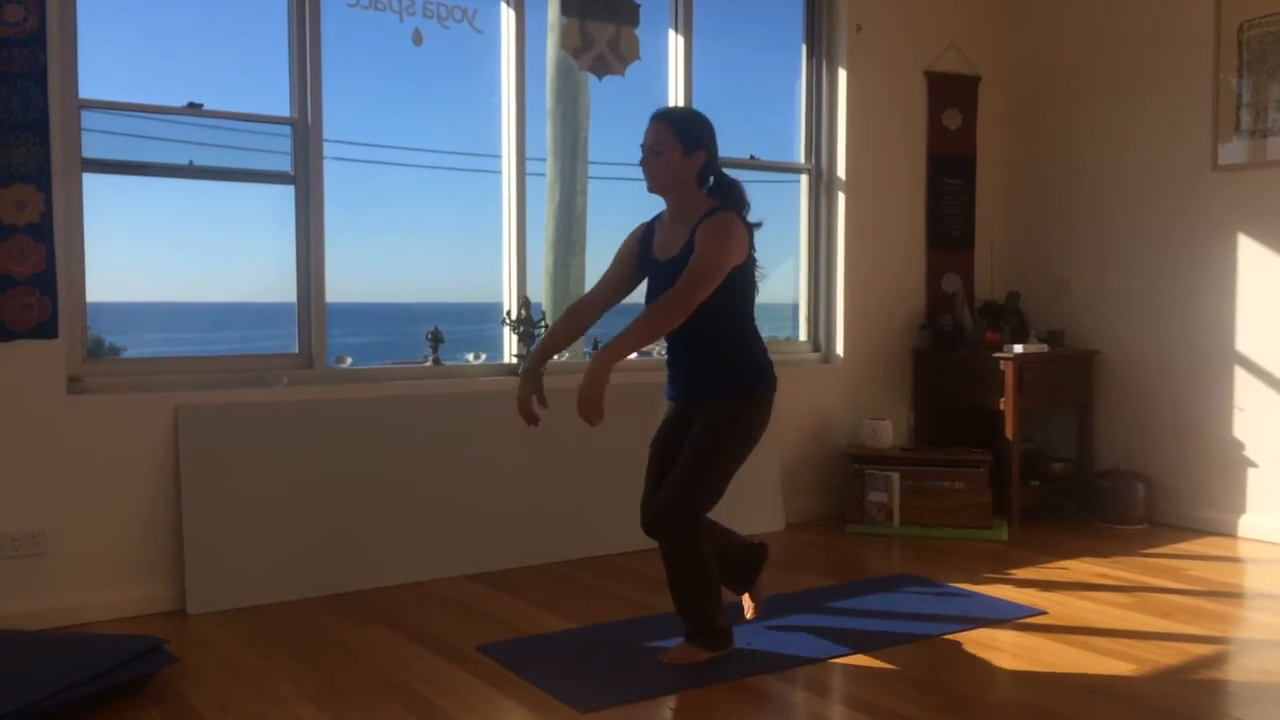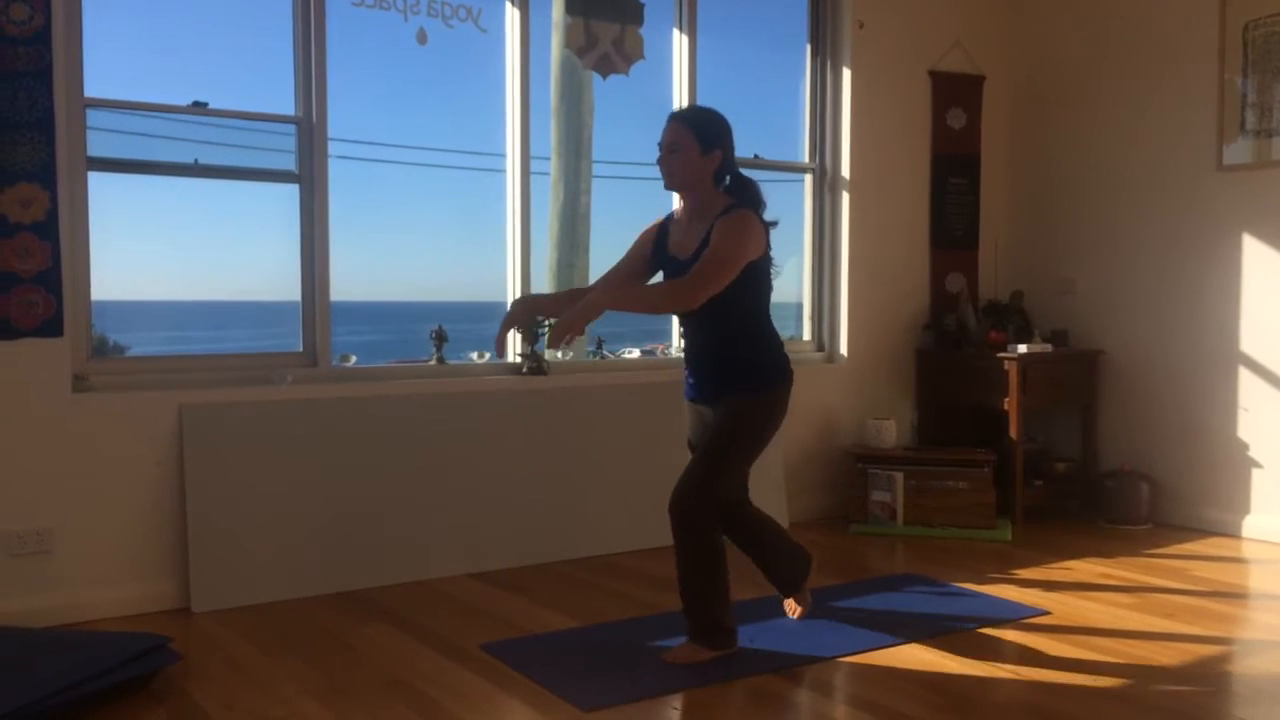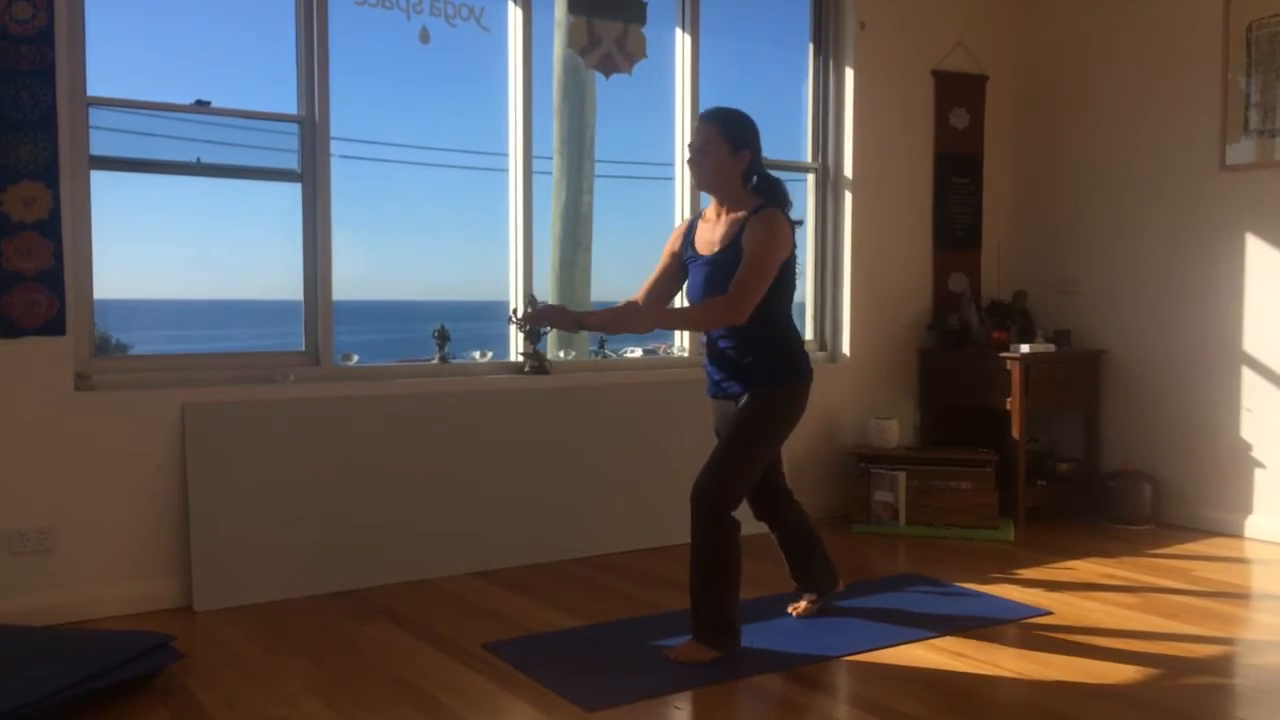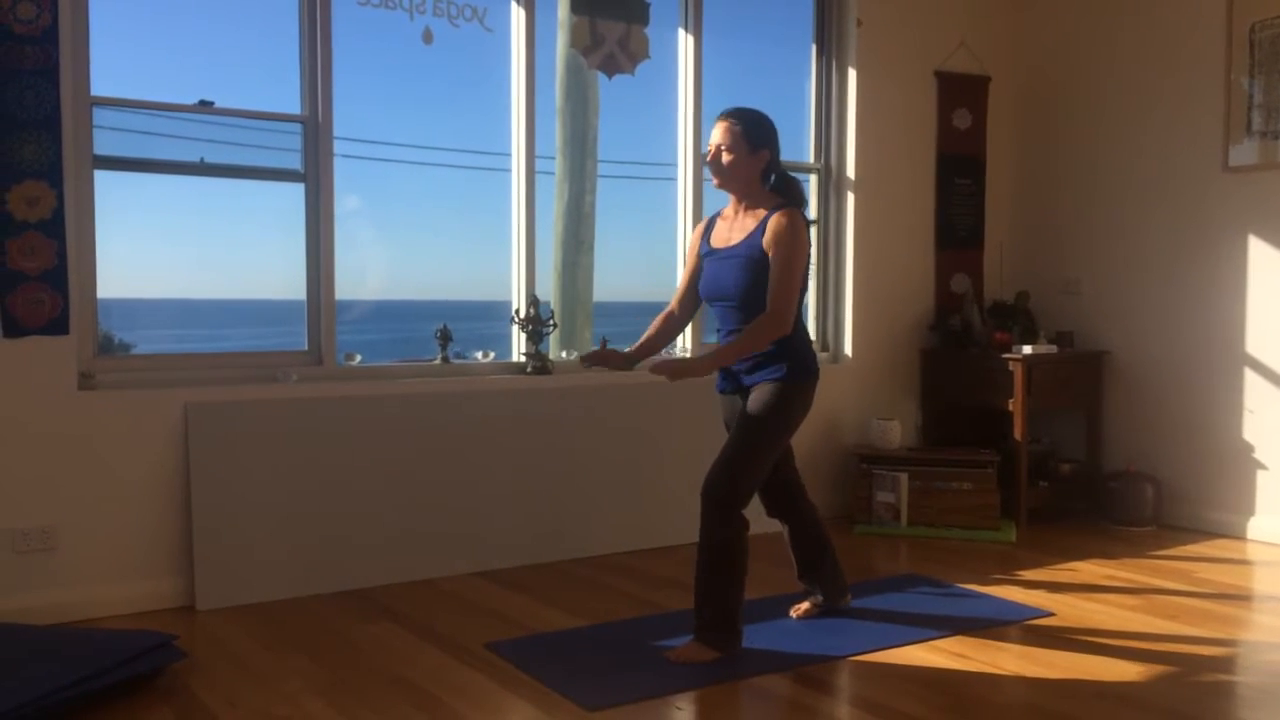
dt=0.5s
person 1, frame 1
left shoulder: (723, 228)
right shoulder: (645, 237)
left elbow: (677, 307)
right elbow: (590, 305)
left wrist: (603, 362)
right wrist: (536, 362)
left hip: (739, 395)
right hip: (687, 397)
left knee: (673, 515)
right knee: (658, 517)
left ankle: (708, 634)
right ankle: (745, 563)
person 1, frame 2
left shoulder: (740, 225)
right shoulder: (662, 233)
left elbow: (689, 295)
right elbow: (598, 292)
left wrist: (602, 300)
right wrist: (537, 303)
left hip: (756, 388)
right hip: (704, 392)
left knee: (690, 505)
right knee: (726, 505)
left ankle: (711, 635)
right ankle: (796, 573)
person 1, frame 3
left shoulder: (768, 224)
right shoulder: (689, 232)
left elbow: (736, 307)
right elbow: (642, 308)
left wrist: (657, 319)
right wrist: (578, 319)
left hip: (776, 383)
right hip: (726, 387)
left knee: (710, 497)
right knee: (767, 493)
left ankle: (715, 633)
right ankle: (820, 581)
person 1, frame 4
left shoulder: (784, 223)
right shoulder: (706, 230)
left elbow: (778, 319)
right elbow: (678, 310)
left wrist: (703, 364)
right wrist: (633, 356)
left hip: (782, 378)
right hip: (736, 382)
left knee: (721, 492)
right knee: (780, 489)
left ankle: (717, 632)
right ankle: (828, 586)
